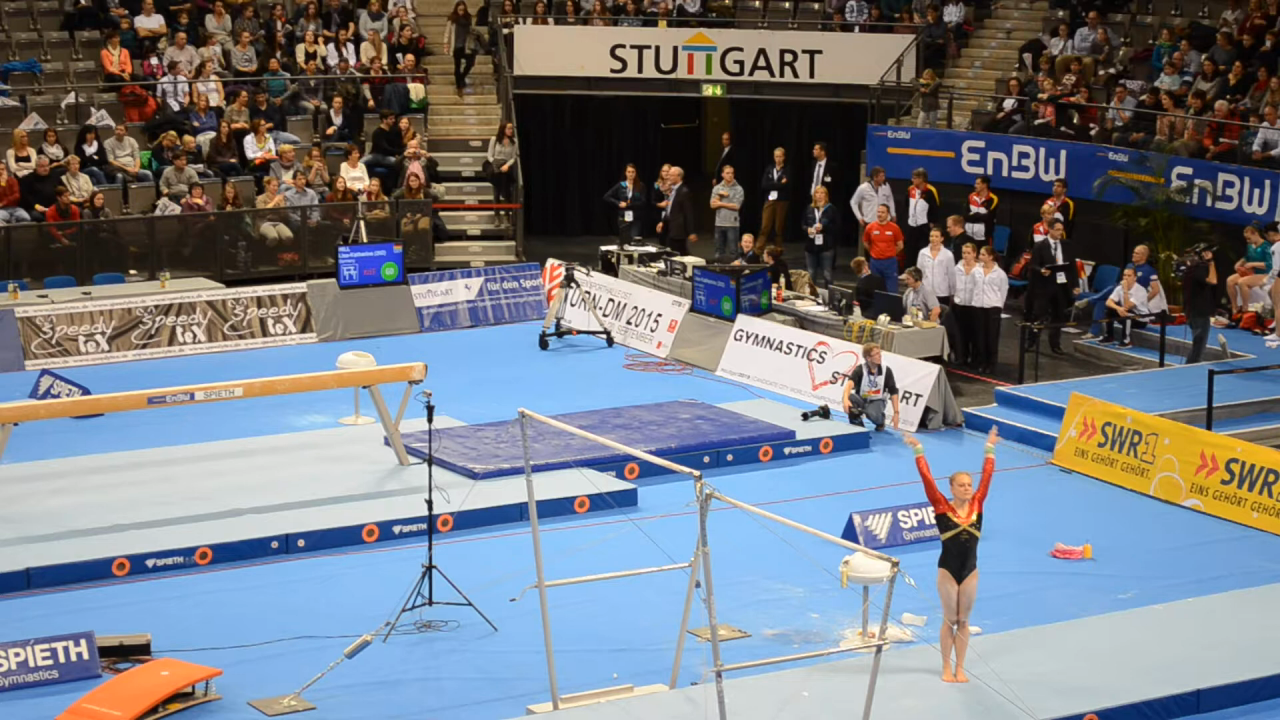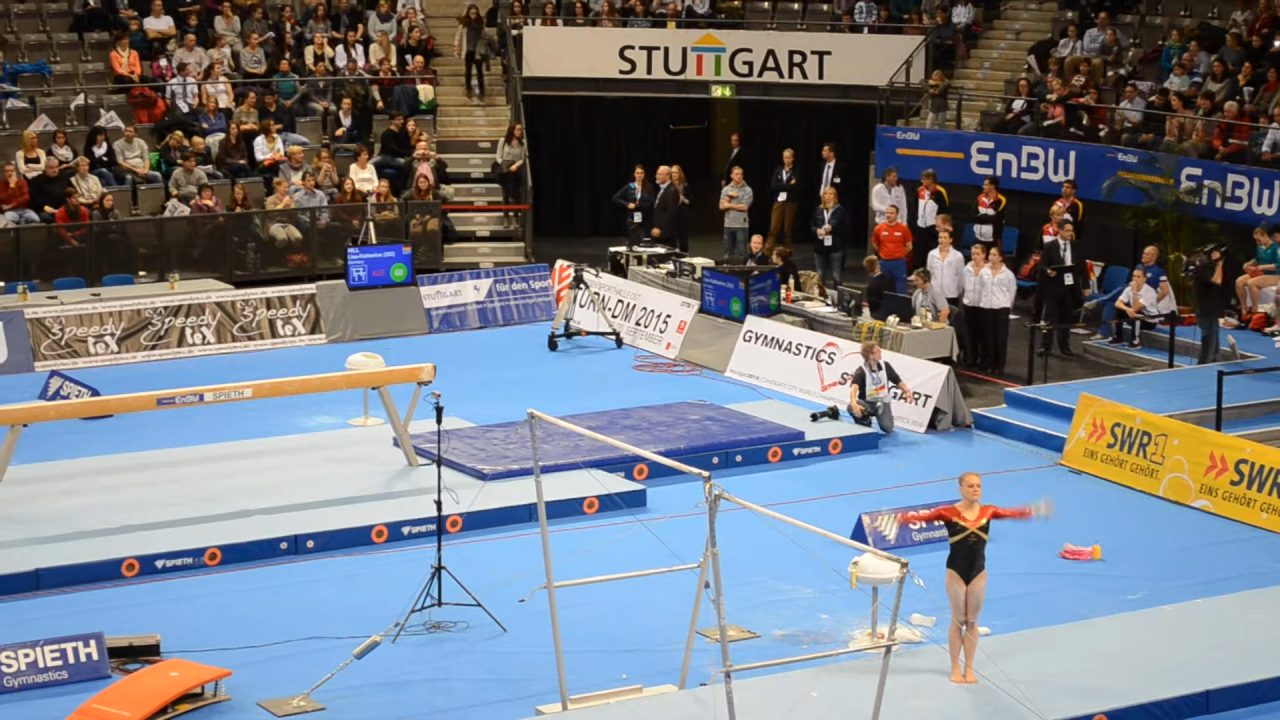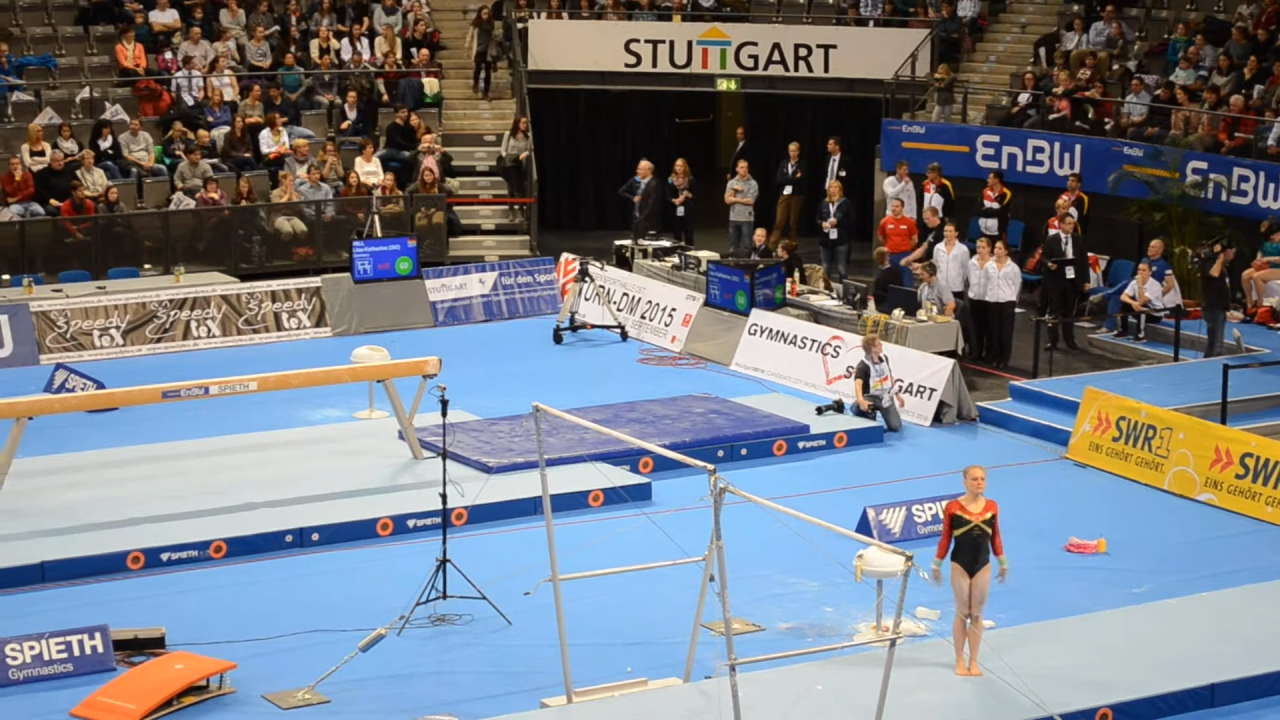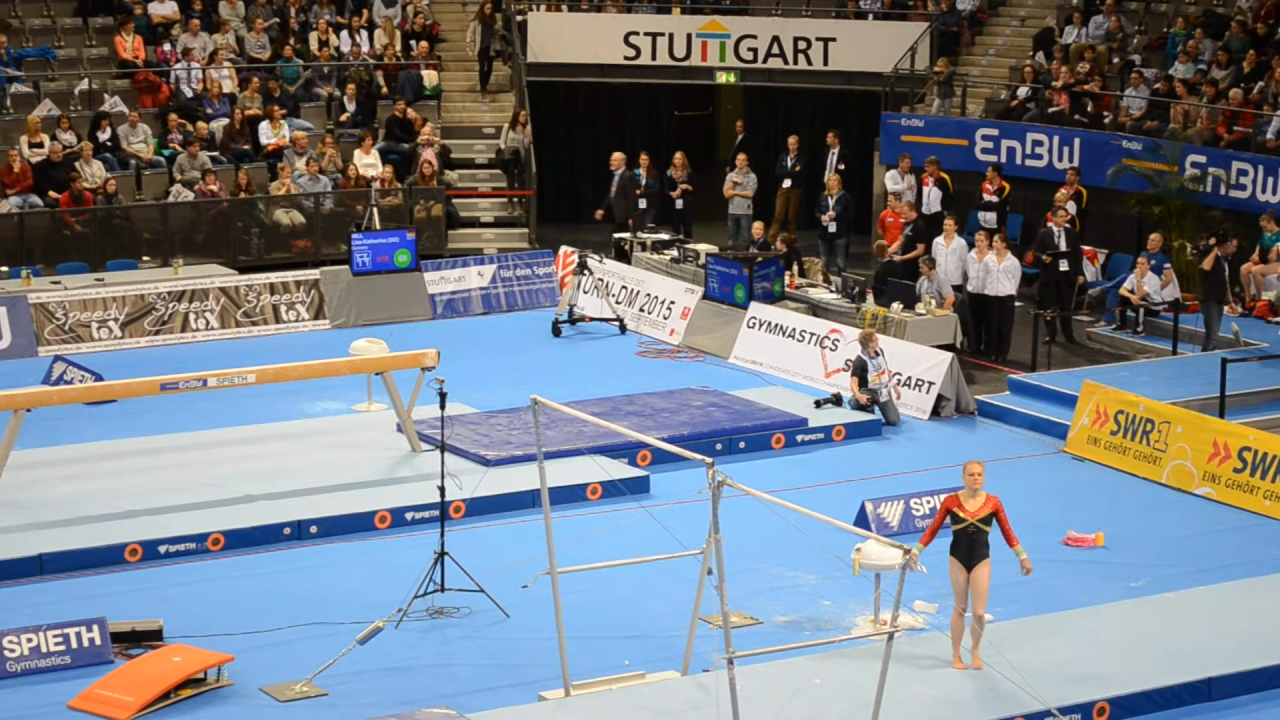
dt=0.3s
person 1, frame 1
left shoulder: (977, 506)
right shoulder: (942, 508)
left elbow: (987, 476)
right elbow: (926, 477)
left wrist: (990, 448)
right wrist: (918, 449)
left hip: (970, 573)
right hip: (947, 572)
left knee: (964, 621)
right knee: (950, 620)
left ankle: (960, 667)
right ankle: (947, 667)
person 1, frame 2
left shoulder: (988, 512)
right shoulder: (949, 512)
left elbow: (1014, 512)
right elbow: (921, 516)
left wrist: (1036, 510)
left hip: (978, 572)
right hip: (955, 572)
left knee: (972, 621)
right knee: (958, 620)
left ankle: (969, 667)
right ankle: (955, 667)
person 1, frame 3
left shoulder: (991, 507)
right shoulder: (952, 507)
left elbow: (995, 539)
right elbow: (946, 539)
left wrist: (1003, 564)
right wrist: (936, 566)
left hip: (982, 566)
right hip: (960, 565)
left knee: (977, 615)
right knee: (962, 614)
left ankle: (974, 660)
right ankle: (960, 661)
person 1, frame 4
left shoulder: (993, 502)
right shoulder: (951, 501)
left elbow: (1007, 531)
right elbow: (934, 527)
left wrist: (1022, 556)
right wrist: (916, 551)
left hip: (981, 560)
right hip: (958, 559)
left knee: (979, 611)
right knee: (960, 608)
left ankle: (975, 651)
right ankle: (956, 655)
